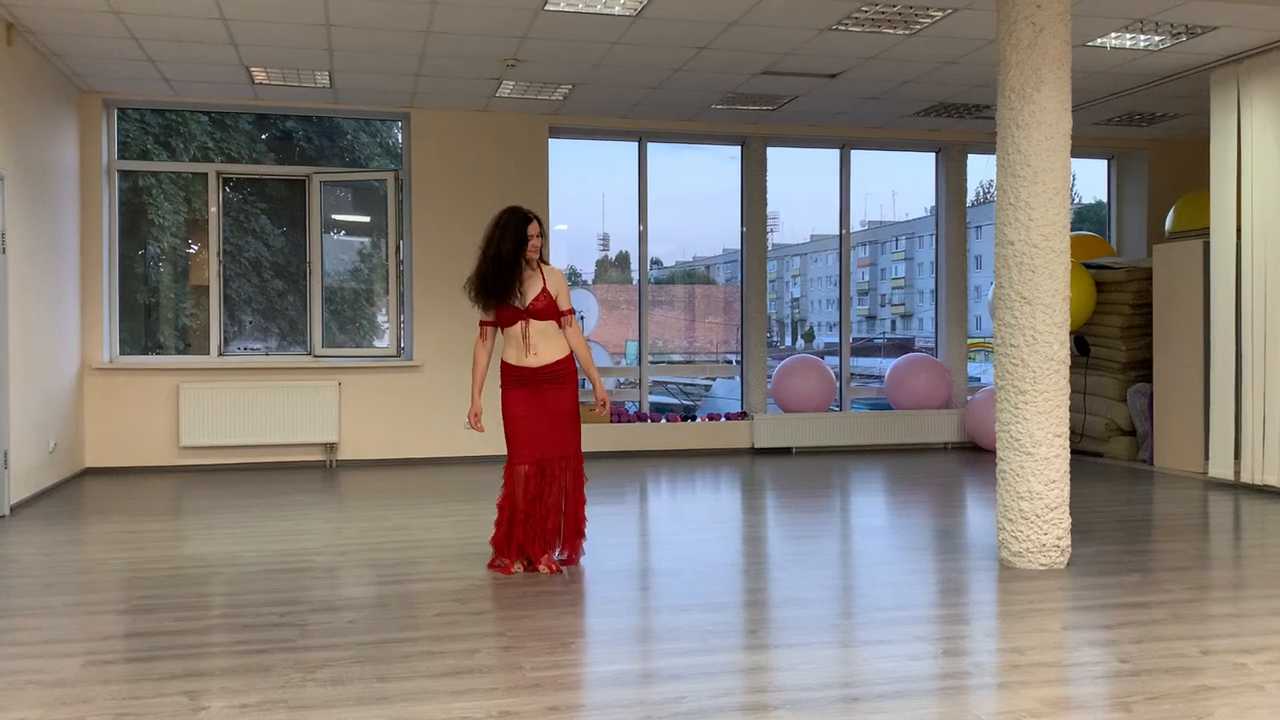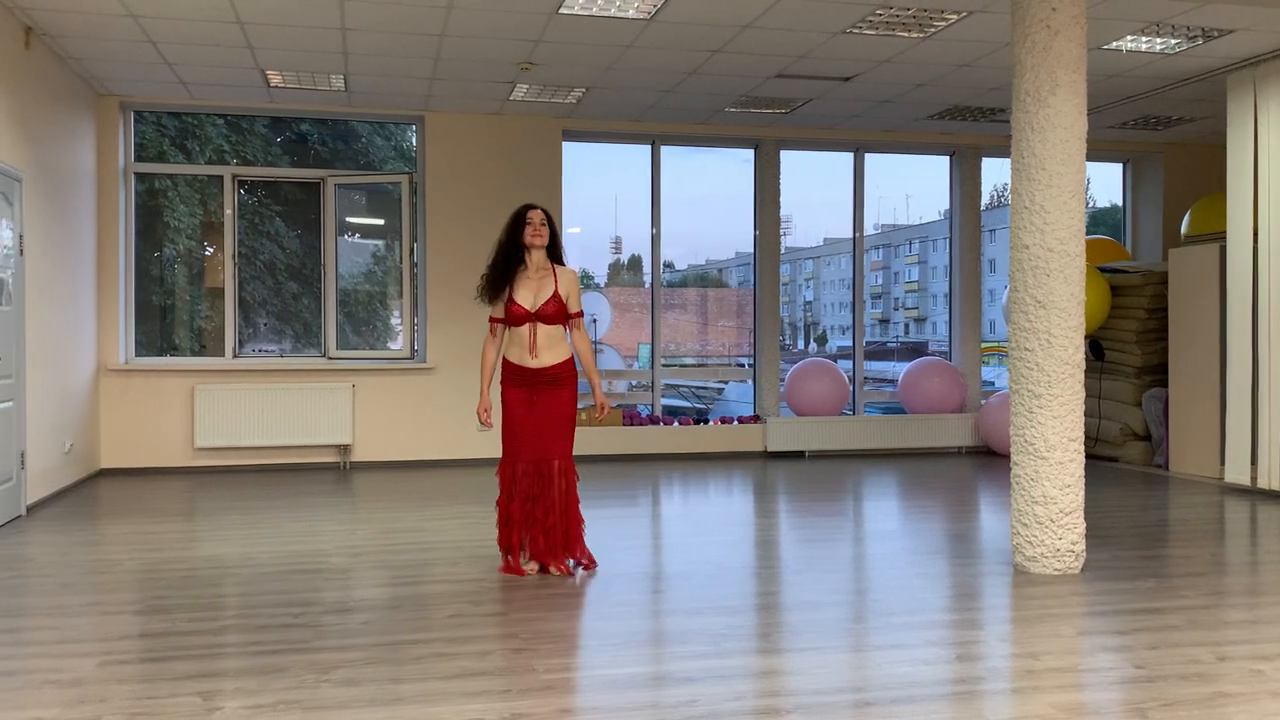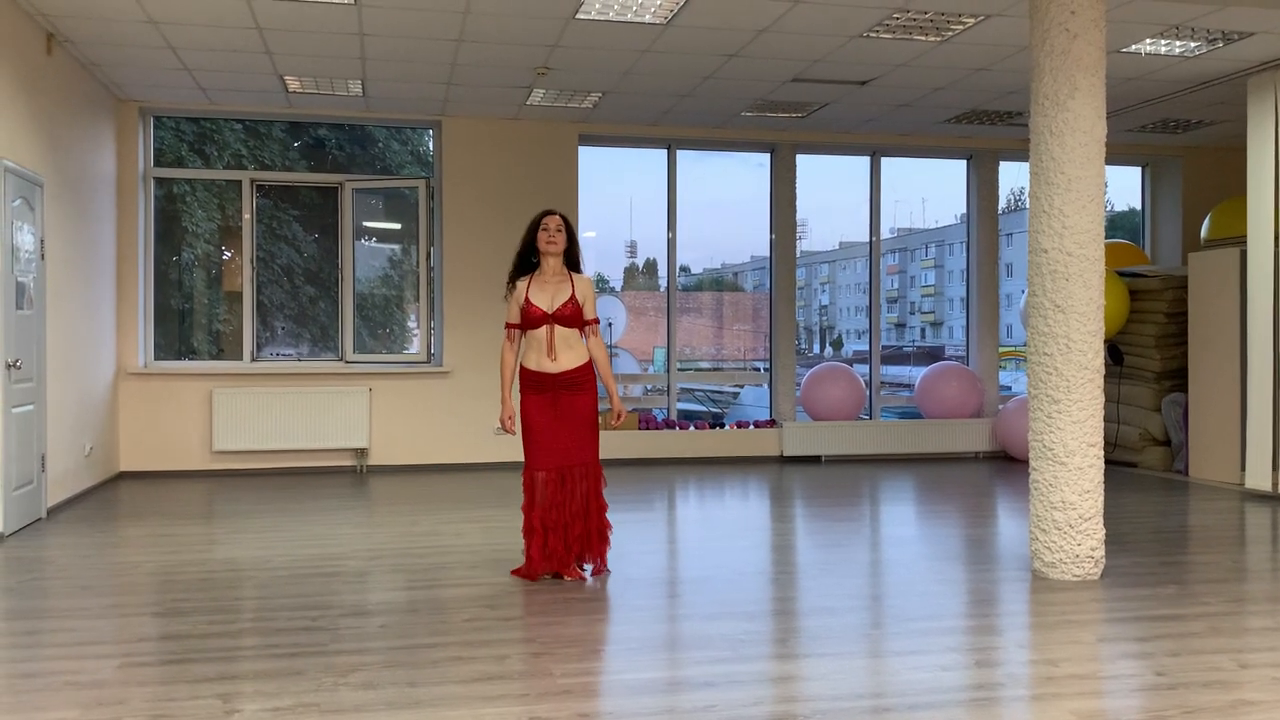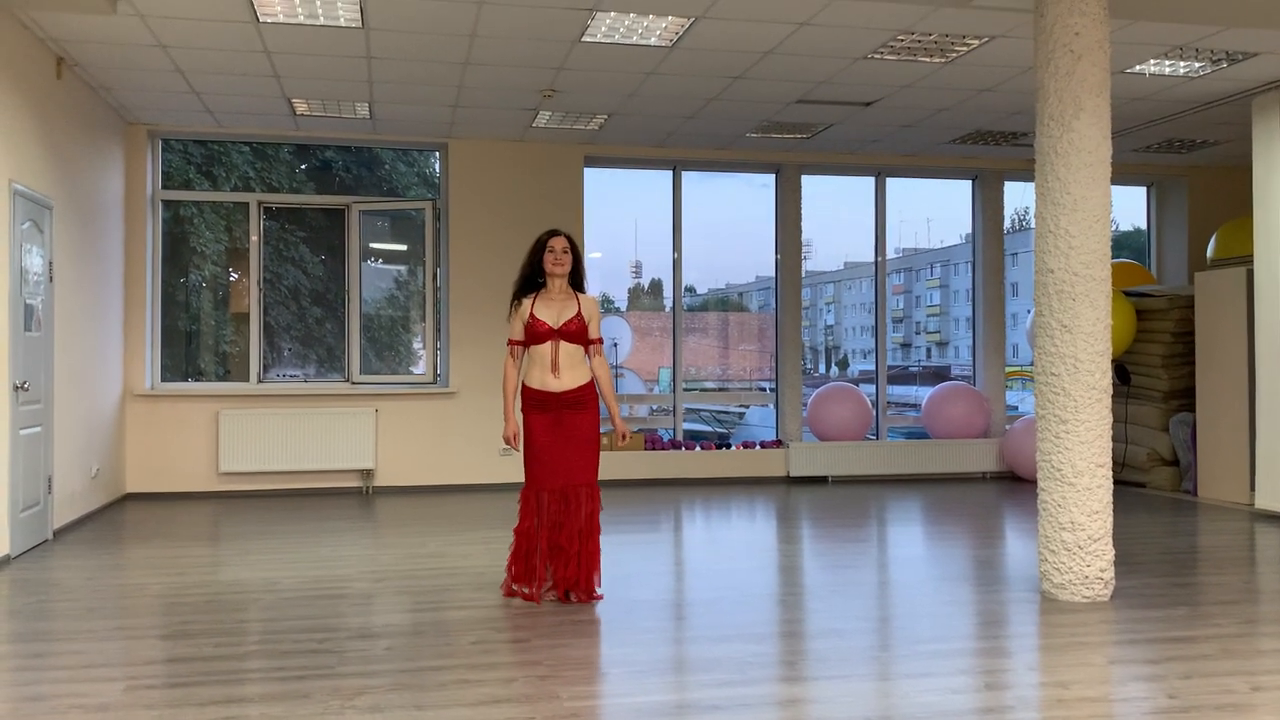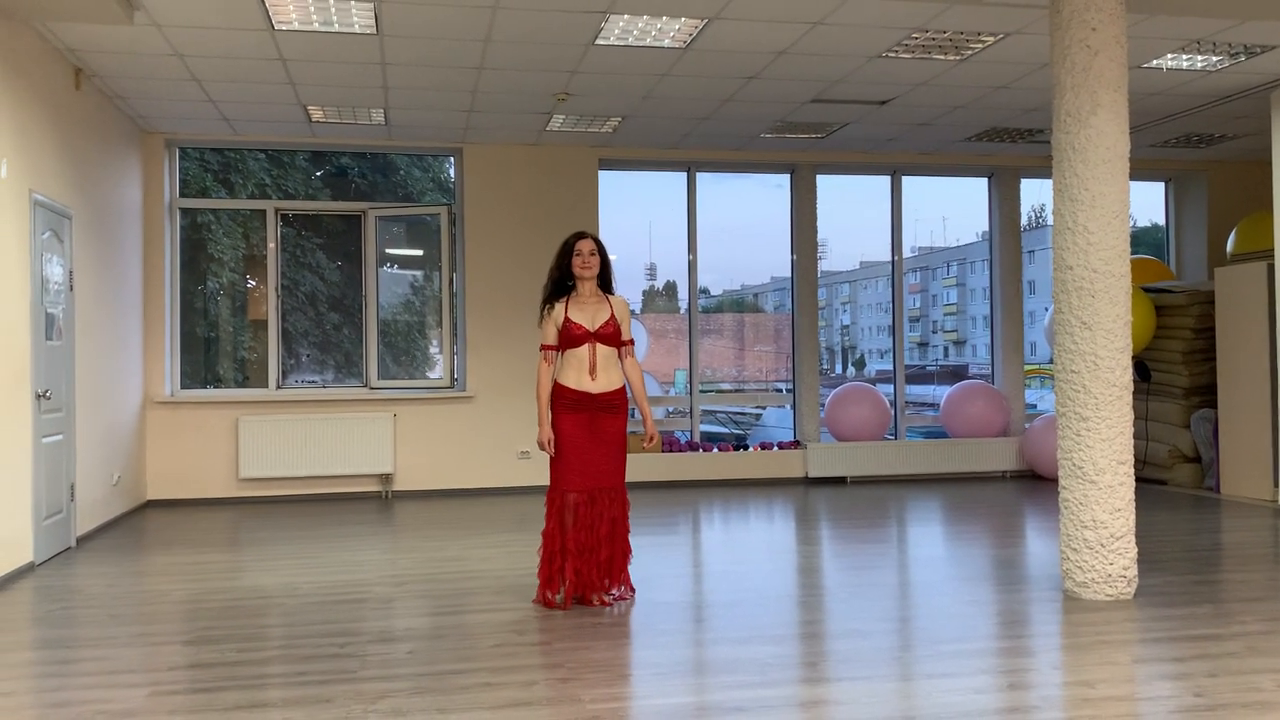
dt=1s
person 1, frame 1
left shoulder: (554, 277)
right shoulder: (495, 284)
left elbow: (573, 332)
right elbow: (484, 342)
left wrist: (596, 382)
right wrist: (475, 397)
left hip: (559, 378)
right hip: (517, 384)
left knee: (556, 462)
right knee: (523, 465)
left ankle: (546, 549)
right ankle: (515, 550)
person 1, frame 2
left shoulder: (567, 278)
right shoulder: (505, 281)
left elbow: (579, 335)
right elbow: (493, 338)
left wrist: (596, 387)
right wrist: (484, 393)
left hip: (559, 381)
right hip: (517, 383)
left knee: (556, 463)
right knee: (521, 464)
left ankle: (556, 552)
right ankle: (528, 551)
person 1, frame 3
left shoulder: (582, 285)
right shoulder: (520, 288)
left elbow: (595, 341)
right elbow: (510, 345)
left wrist: (613, 394)
right wrist: (505, 400)
left hip: (578, 386)
right hip: (535, 389)
left knee: (577, 469)
right knee: (541, 471)
left ankle: (571, 558)
right ankle: (543, 558)
person 1, frame 4
left shoulder: (588, 305)
right shoulder: (524, 306)
left elbow: (598, 360)
right elbow: (512, 362)
left wrist: (616, 415)
right wrist: (509, 417)
left hip: (581, 405)
right hip: (538, 407)
left knee: (580, 489)
right knee: (543, 489)
left ankle: (576, 580)
right ankle: (541, 579)
person 1, frame 5
left shoulder: (618, 307)
right shoulder: (555, 310)
left elbow: (629, 362)
right elbow: (546, 366)
left wrist: (647, 416)
right wrist: (543, 422)
left hip: (611, 408)
right hip: (569, 408)
left knee: (607, 491)
right knee: (570, 491)
left ankle: (603, 581)
right ankle: (568, 582)
